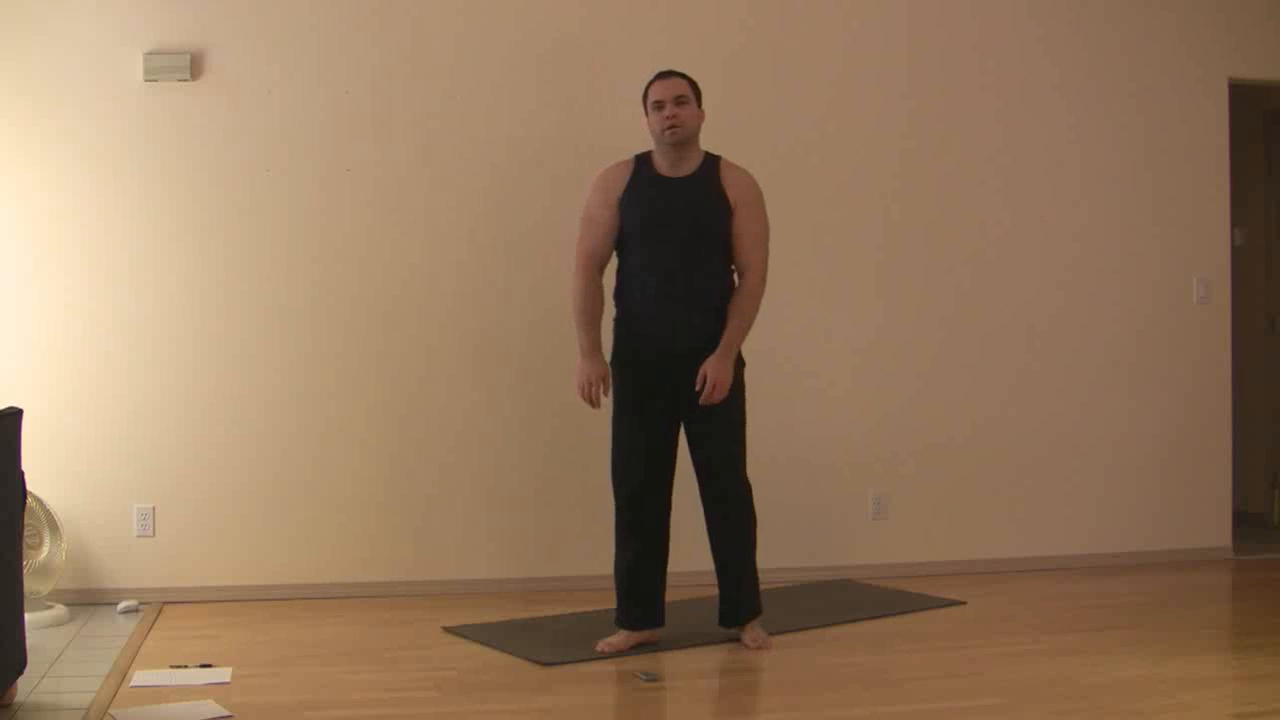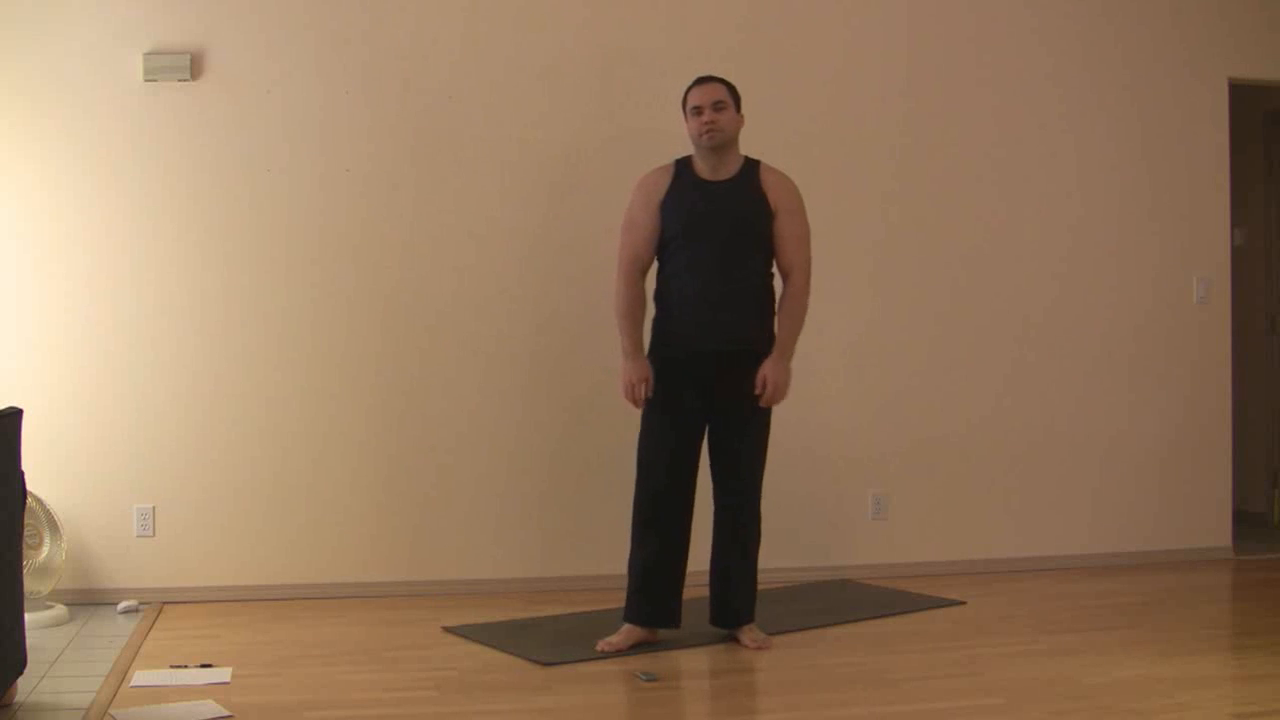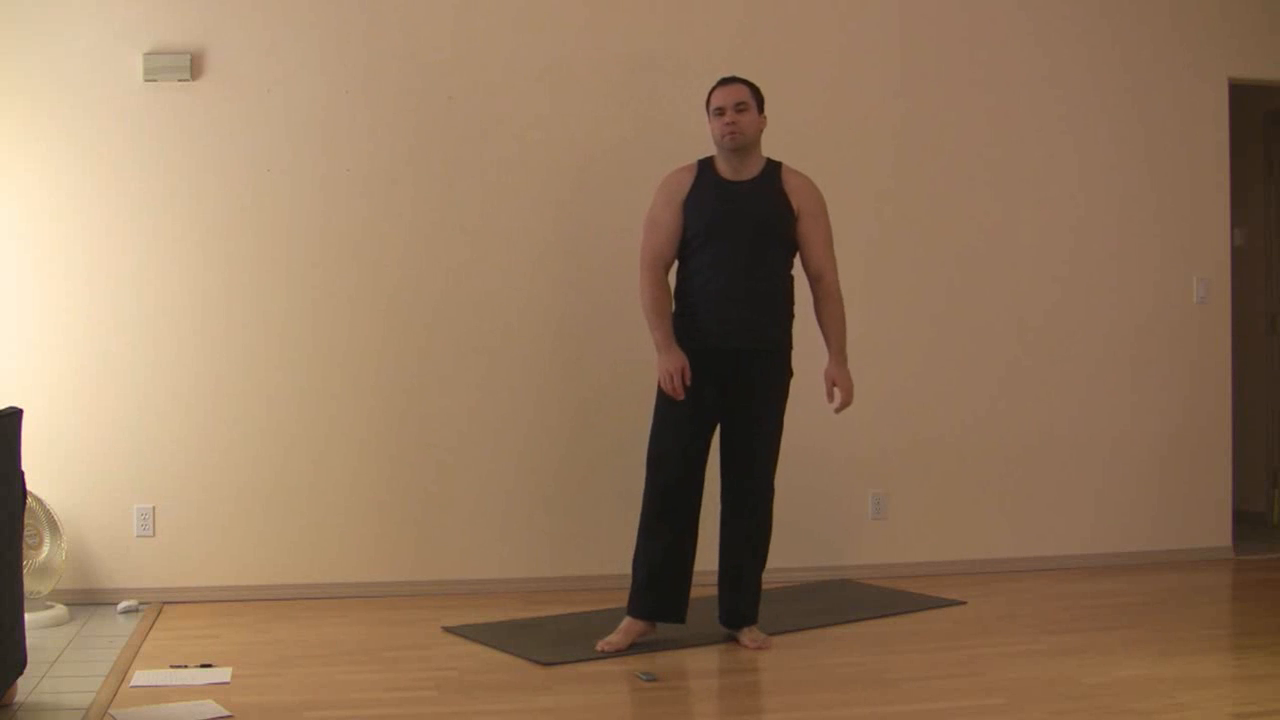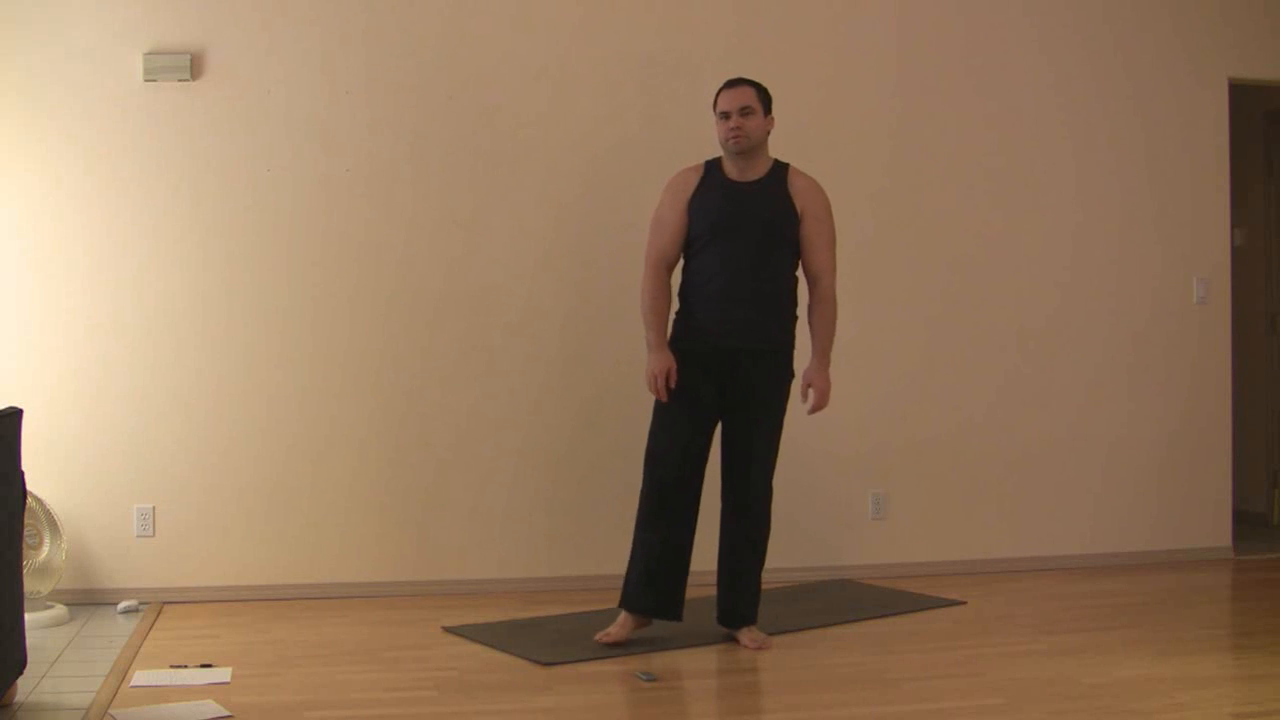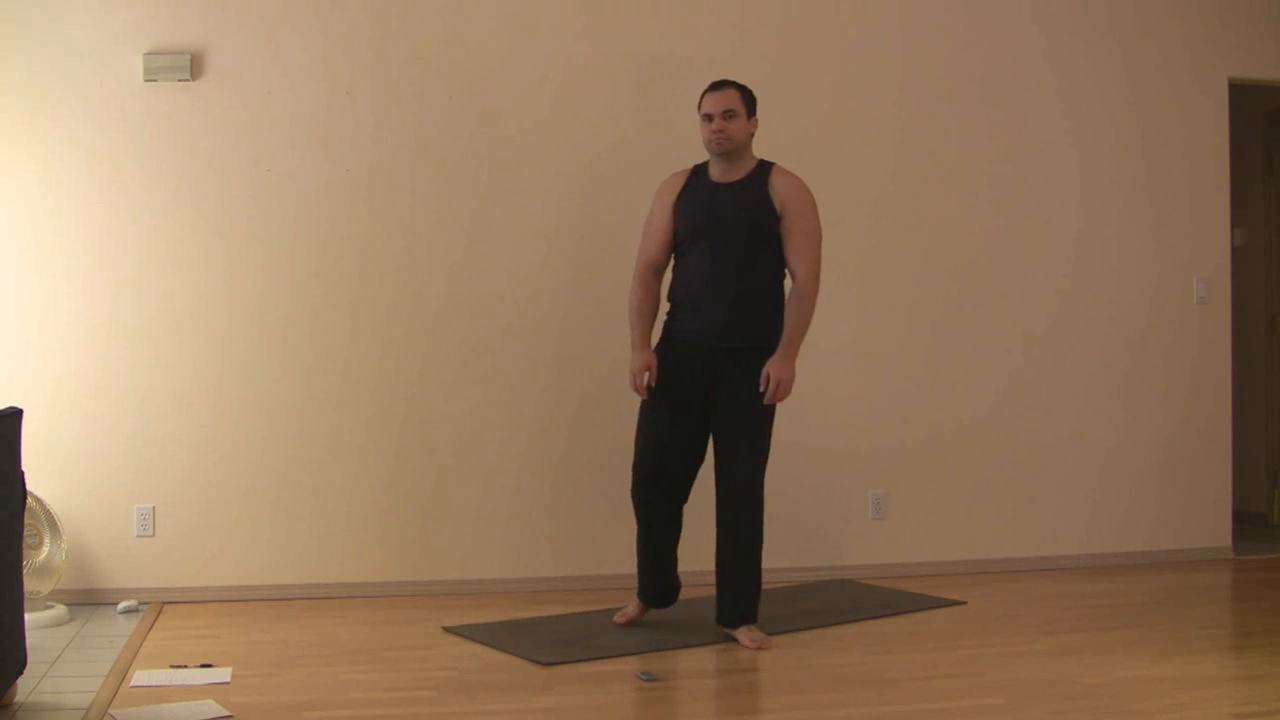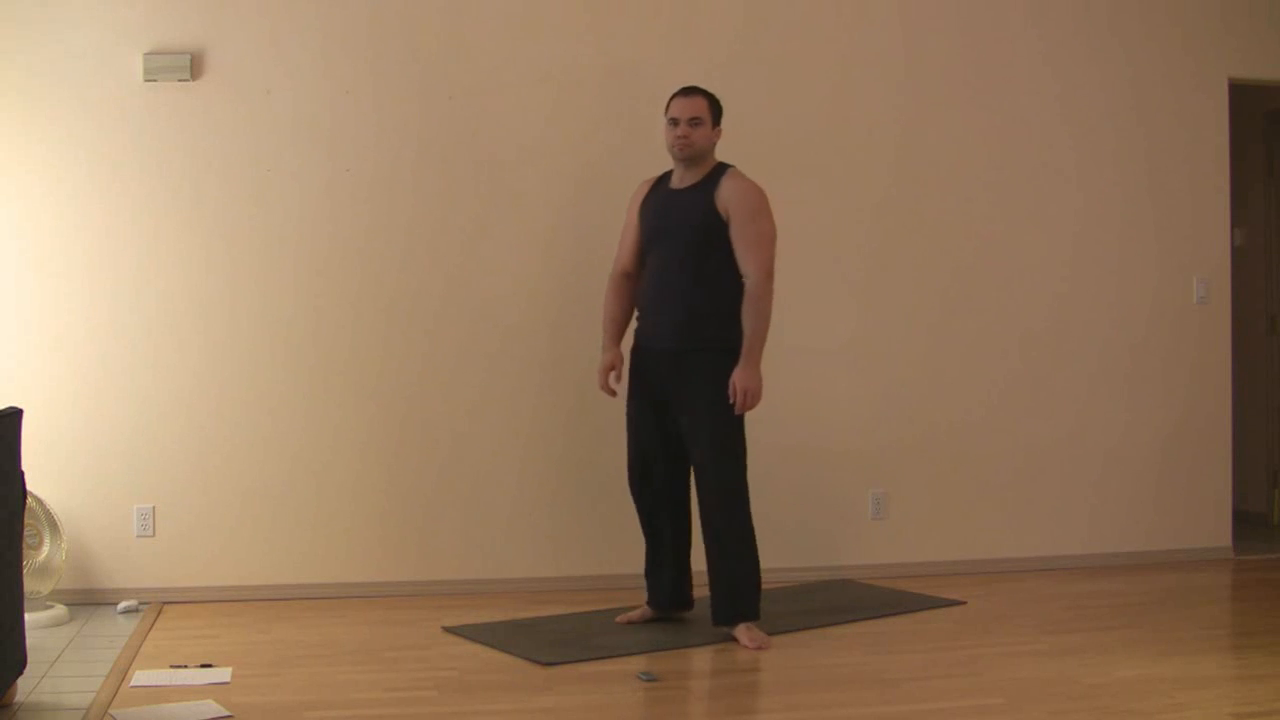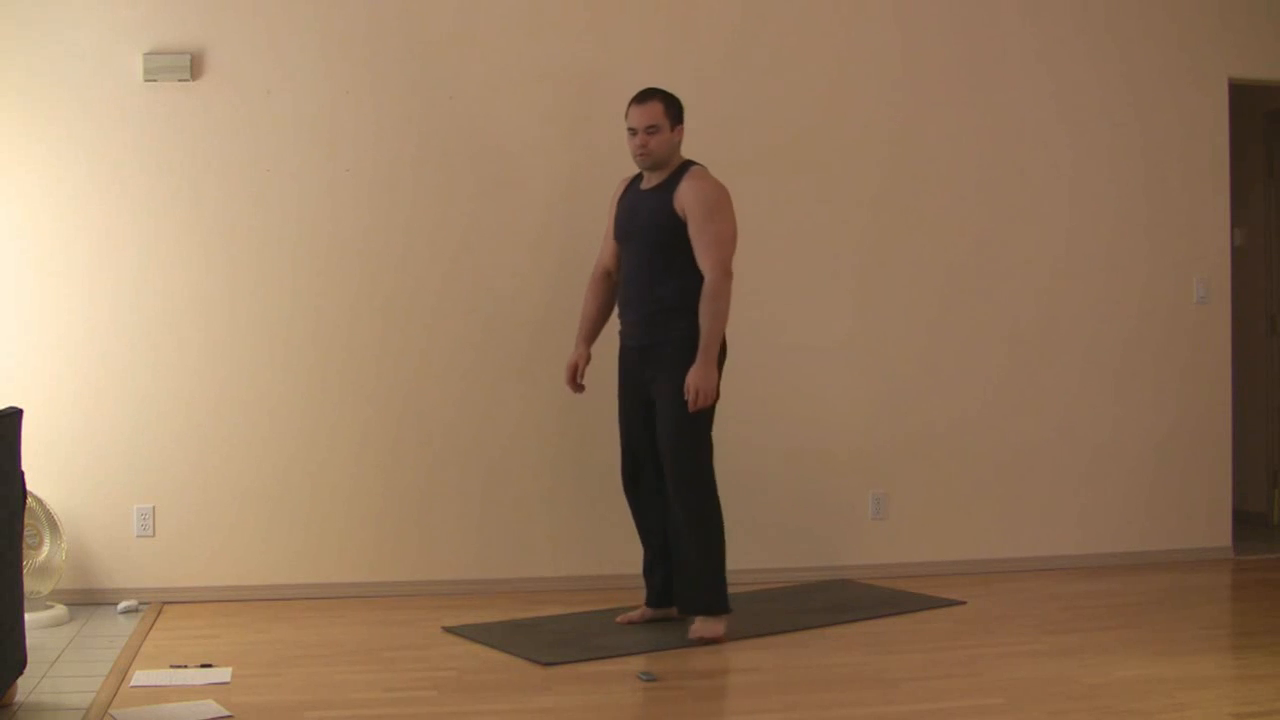
dt=0.3s
person 1, frame 1
left shoulder: (734, 184)
right shoulder: (617, 182)
left elbow: (752, 275)
right elbow: (587, 270)
left wrist: (726, 354)
right wrist: (589, 352)
left hip: (711, 360)
right hip: (640, 360)
left knee: (727, 488)
right knee: (637, 490)
left ankle: (743, 612)
right ankle: (638, 618)
person 1, frame 2
left shoulder: (774, 188)
right shoulder: (658, 185)
left elbow: (796, 278)
right elbow: (630, 273)
left wrist: (781, 356)
right wrist: (632, 355)
left hip: (747, 363)
right hip: (674, 361)
left knee: (740, 491)
right knee: (659, 487)
left ankle: (738, 614)
right ankle: (646, 615)
person 1, frame 3
left shoulder: (796, 190)
right shoulder: (682, 185)
left elbow: (824, 278)
right elbow: (652, 270)
left wrist: (837, 357)
right wrist: (666, 347)
left hip: (764, 361)
right hip: (693, 356)
left knee: (750, 489)
right knee: (670, 481)
left ankle: (741, 615)
right ankle: (645, 611)
person 1, frame 4
left shoulder: (802, 192)
right shoulder: (688, 184)
left elbow: (822, 282)
right elbow: (657, 269)
left wrist: (820, 360)
right wrist: (657, 348)
left hip: (765, 361)
right hip: (693, 356)
left knee: (750, 489)
right knee: (668, 478)
left ankle: (740, 614)
right ankle: (640, 605)
person 1, frame 5
left shoulder: (784, 189)
right shoulder: (677, 188)
left elbow: (806, 276)
right elbow: (648, 269)
left wrist: (787, 354)
right wrist: (640, 345)
left hip: (749, 359)
right hip: (680, 354)
left knee: (741, 488)
right knee: (655, 475)
left ankle: (739, 613)
right ankle: (653, 591)
person 1, frame 6
left shoulder: (737, 192)
right shoulder: (647, 194)
left elbow: (759, 280)
right elbow: (624, 274)
left wrist: (749, 362)
right wrist: (611, 345)
left hip: (711, 361)
right hip: (651, 358)
left knee: (722, 486)
right knee: (650, 481)
left ankle: (739, 611)
right ankle: (666, 595)
person 1, frame 7
left shoulder: (699, 189)
right shoulder: (626, 193)
left elbow: (717, 276)
right elbow: (606, 272)
left wrist: (706, 360)
right wrist: (584, 342)
left hip: (684, 353)
right hip: (637, 352)
left knee: (686, 472)
right knee: (642, 476)
left ankle: (709, 604)
right ankle: (666, 595)
